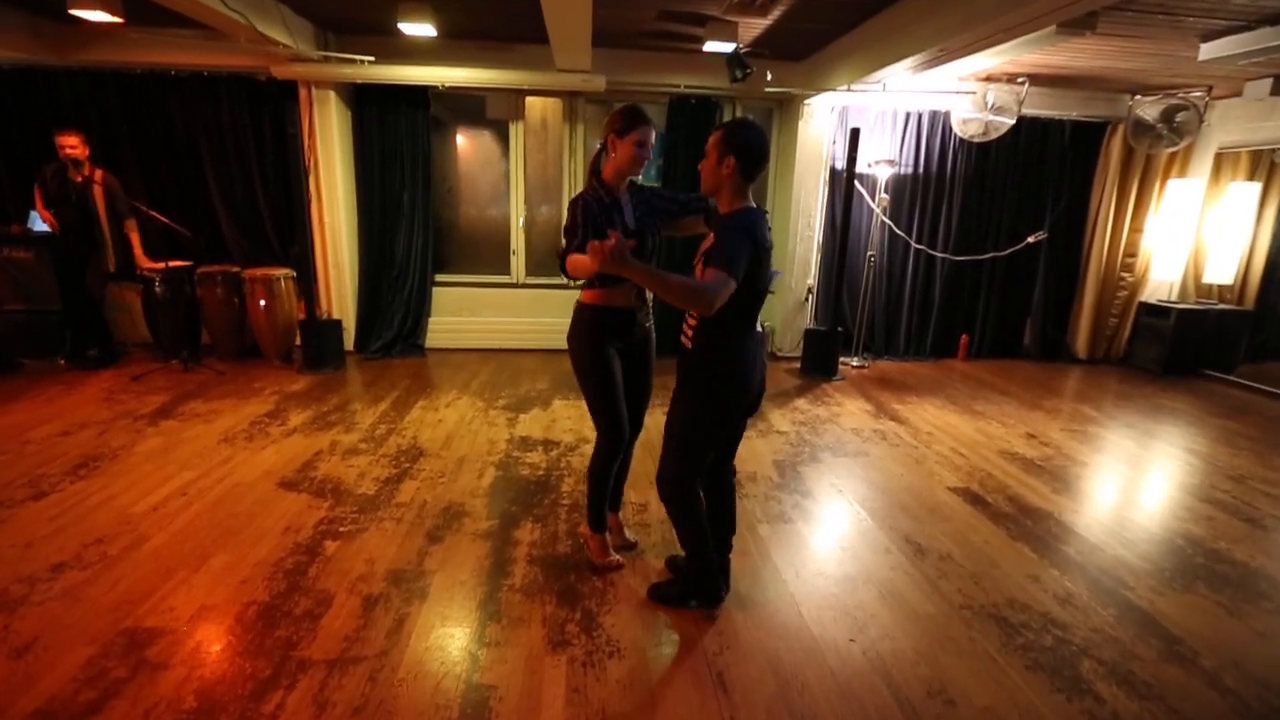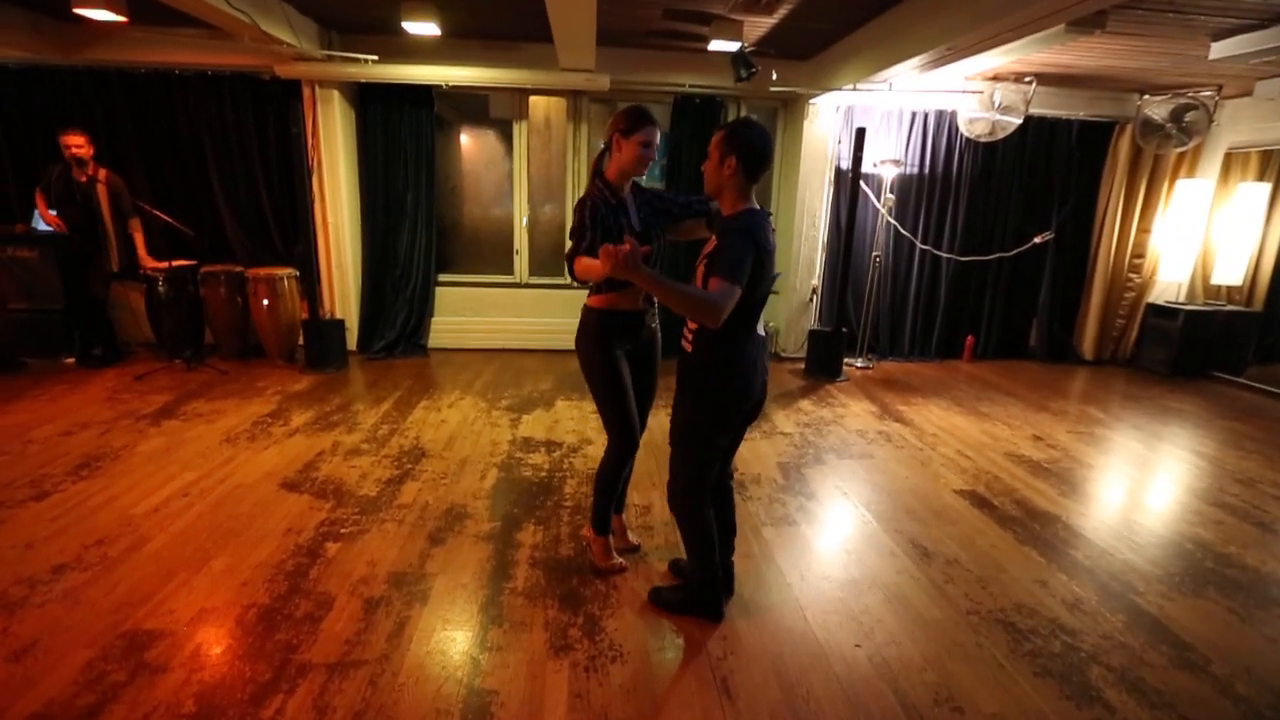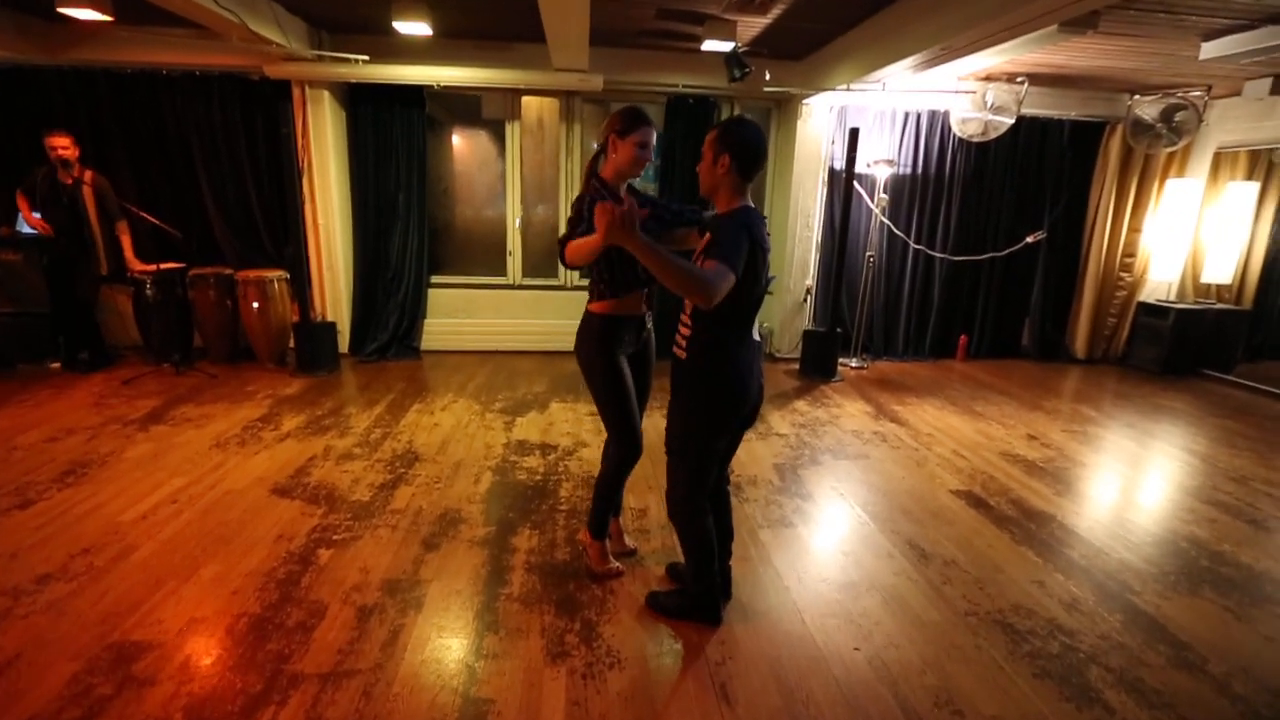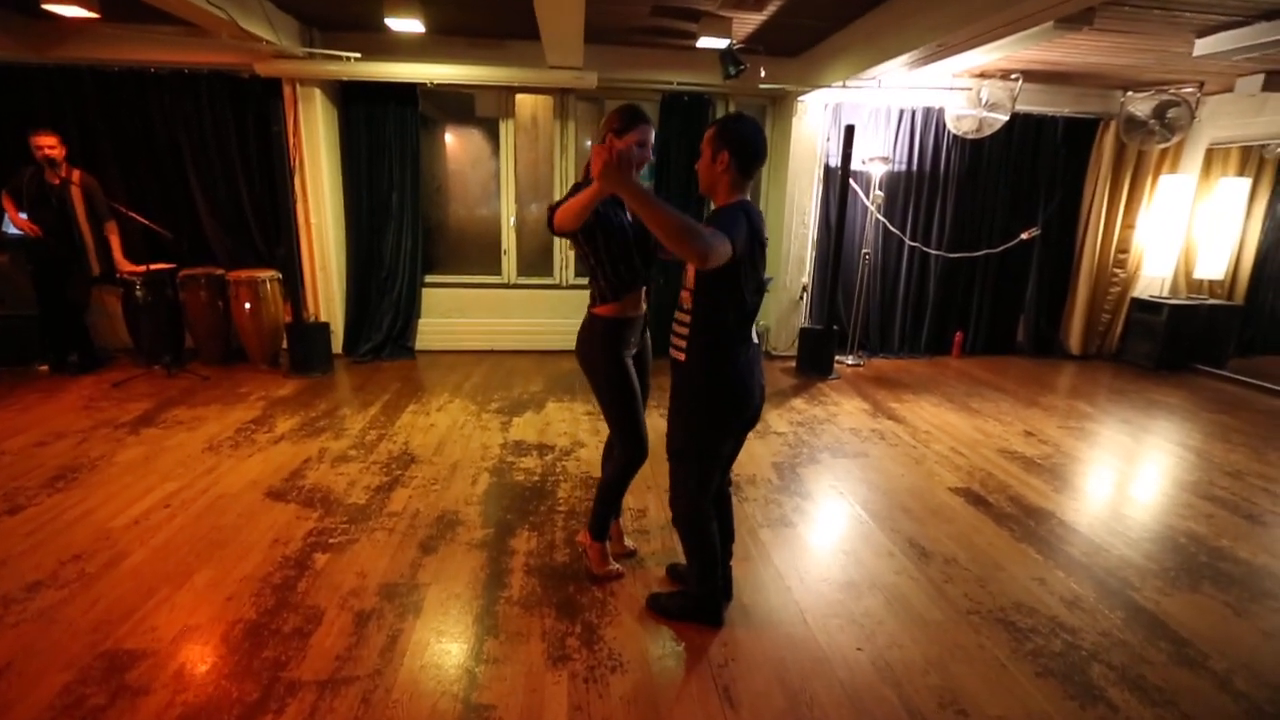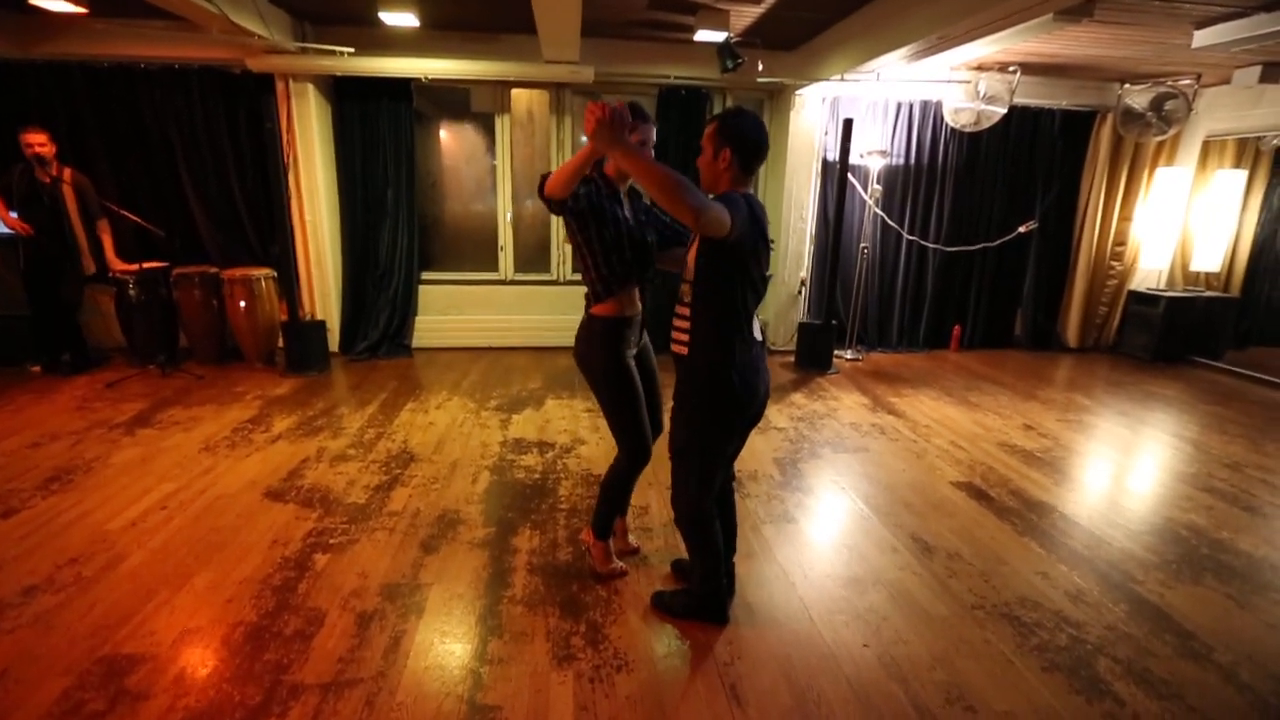
dt=0.2s
person 1, frame 1
left shoulder: (736, 232)
right shoulder: (747, 221)
left elbow: (706, 299)
left wrist: (629, 267)
left hip: (715, 375)
right hip: (739, 370)
left knee: (676, 479)
right knee: (717, 471)
left ankle: (703, 582)
right ankle: (713, 566)
person 1, frame 2
left shoulder: (739, 234)
right shoulder: (751, 223)
left elbow: (712, 310)
left wrist: (637, 274)
left hip: (716, 379)
right hip: (741, 374)
left knee: (688, 490)
right knee: (715, 478)
left ankle: (705, 593)
right ankle: (716, 571)
person 1, frame 3
left shoulder: (734, 229)
right shoulder: (743, 223)
left elbow: (705, 292)
right elbow: (705, 276)
left wrist: (630, 241)
left hip: (711, 383)
right hip: (734, 378)
left knee: (687, 496)
right knee: (711, 483)
left ankle: (703, 597)
right ankle: (714, 575)
person 1, frame 4
left shoulder: (735, 219)
right shoulder: (739, 220)
left elbow: (700, 252)
right elbow: (698, 250)
left wrist: (625, 189)
left hip: (712, 386)
right hip: (733, 380)
left knee: (690, 498)
right knee: (712, 485)
left ankle: (705, 599)
right ankle: (715, 575)
person 1, frame 5
left shoulder: (736, 211)
right shoulder: (742, 214)
left elbow: (693, 210)
right elbow: (696, 252)
left wrist: (617, 149)
left hip: (716, 382)
right hip: (737, 376)
left knee: (692, 495)
right knee: (715, 480)
left ankle: (709, 596)
right ankle: (718, 569)
person 2, frame 1
left shoulder: (646, 198)
right shoulder: (587, 202)
left elbow: (700, 209)
right elbow: (570, 262)
right wrist: (596, 263)
left hip: (639, 325)
right hip: (595, 328)
left knee: (632, 430)
right knee: (613, 434)
left ankle: (612, 514)
right ankle: (595, 529)
person 2, frame 2
left shoulder: (646, 199)
right shoulder: (593, 204)
left elbow: (699, 215)
right elbow: (578, 266)
right wrist: (608, 266)
left hip: (645, 327)
right hip: (604, 331)
left knee: (634, 432)
right knee: (625, 437)
left ankle: (614, 516)
right ankle: (597, 530)
person 2, frame 3
left shoulder: (638, 200)
right shoulder: (592, 202)
left elbow: (689, 224)
right elbow: (569, 253)
right wrist: (604, 236)
left hip: (640, 329)
right hip: (604, 335)
left knee: (625, 436)
right knee: (629, 443)
left ankle: (612, 520)
right ankle: (595, 534)
person 2, frame 4
right shoulder: (592, 199)
right elbow: (559, 223)
right wrist: (603, 183)
left hip: (637, 330)
right hip: (606, 336)
left knee: (624, 438)
right knee: (634, 446)
left ankle: (611, 522)
right ankle: (594, 536)
person 2, frame 5
left shoulder: (636, 201)
right shoulder: (589, 195)
left elbow: (680, 243)
right elbow: (551, 192)
right wrist: (594, 149)
left hip: (634, 331)
right hip: (605, 337)
left knee: (650, 430)
right knee: (637, 445)
left ankle: (617, 518)
right ankle: (597, 535)
person 3, frame 1
left shoulder: (103, 180)
right shoulder: (53, 174)
left elbow: (126, 216)
right elbow: (39, 186)
left wrist: (138, 252)
right wrist: (42, 210)
left hip: (96, 249)
right hip: (66, 249)
left knee: (91, 298)
right knee: (71, 303)
left ankle: (104, 351)
right ankle: (80, 349)
person 3, frame 2
left shoulder: (108, 180)
right shoulder: (57, 175)
left elbow: (131, 216)
right elbow: (40, 191)
left wrist: (141, 252)
right wrist: (44, 213)
left hip: (101, 250)
right hip: (71, 250)
left knee: (95, 299)
right knee: (75, 303)
left ankle: (108, 350)
right ankle: (87, 349)
person 3, frame 3
left shoulder: (94, 181)
right shoulder: (42, 178)
left elbow: (117, 218)
right elbow: (21, 194)
left wrist: (128, 255)
right wrist: (28, 216)
left hip: (87, 254)
right hip: (56, 255)
left knee: (82, 304)
right knee: (61, 308)
left ankle: (96, 355)
right ankle: (72, 354)
person 3, frame 4
left shoulder: (82, 181)
right shoulder: (28, 178)
left elbow: (106, 218)
left wrist: (117, 256)
left hip: (77, 257)
right hip: (44, 257)
left knee: (73, 308)
right knee: (49, 311)
left ankle: (86, 358)
right ankle: (59, 357)
person 3, frame 5
left shoulder: (73, 180)
left elbow: (98, 217)
left wrist: (109, 255)
left hip: (69, 257)
right hip: (36, 258)
left knee: (65, 307)
right knee: (41, 312)
left ankle: (79, 359)
right ankle: (50, 358)
